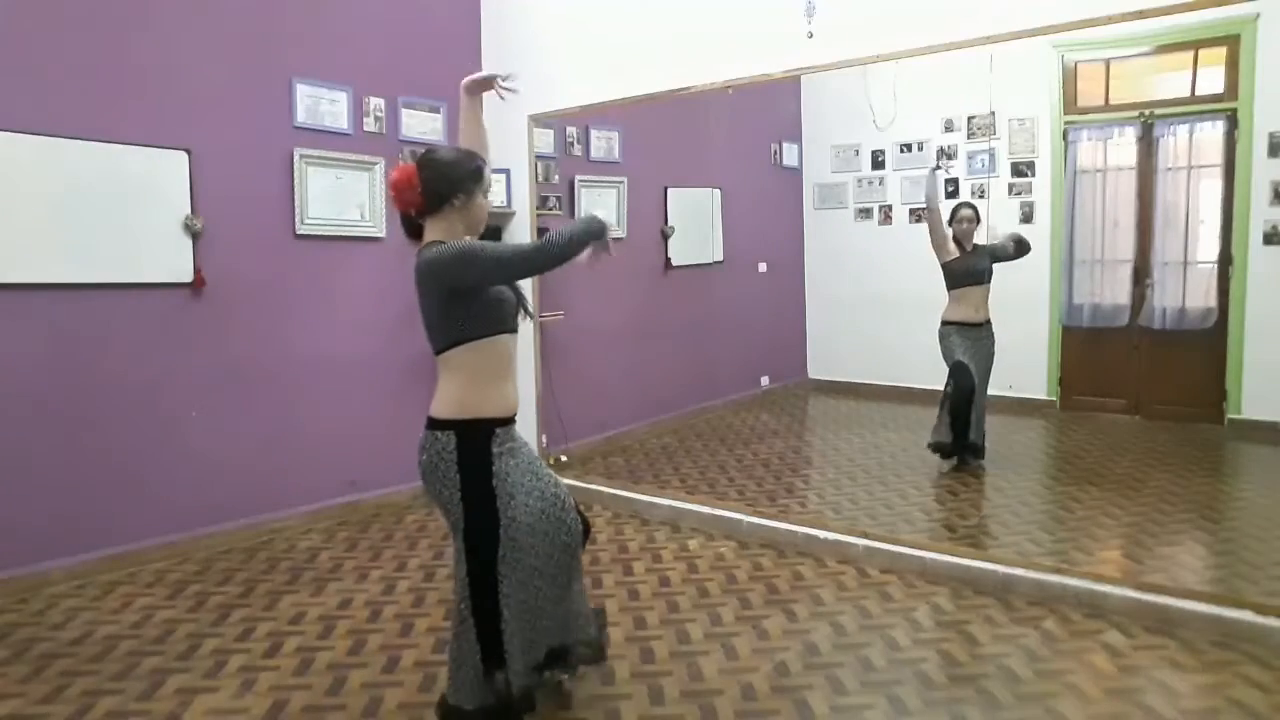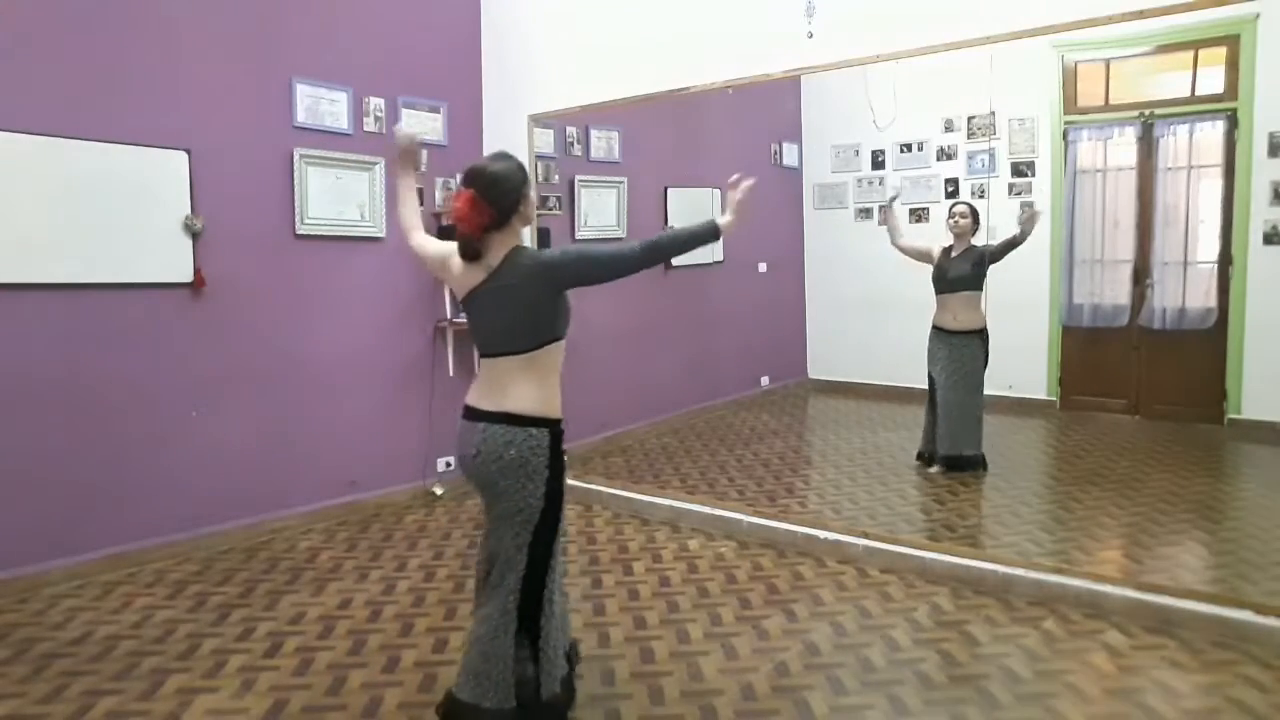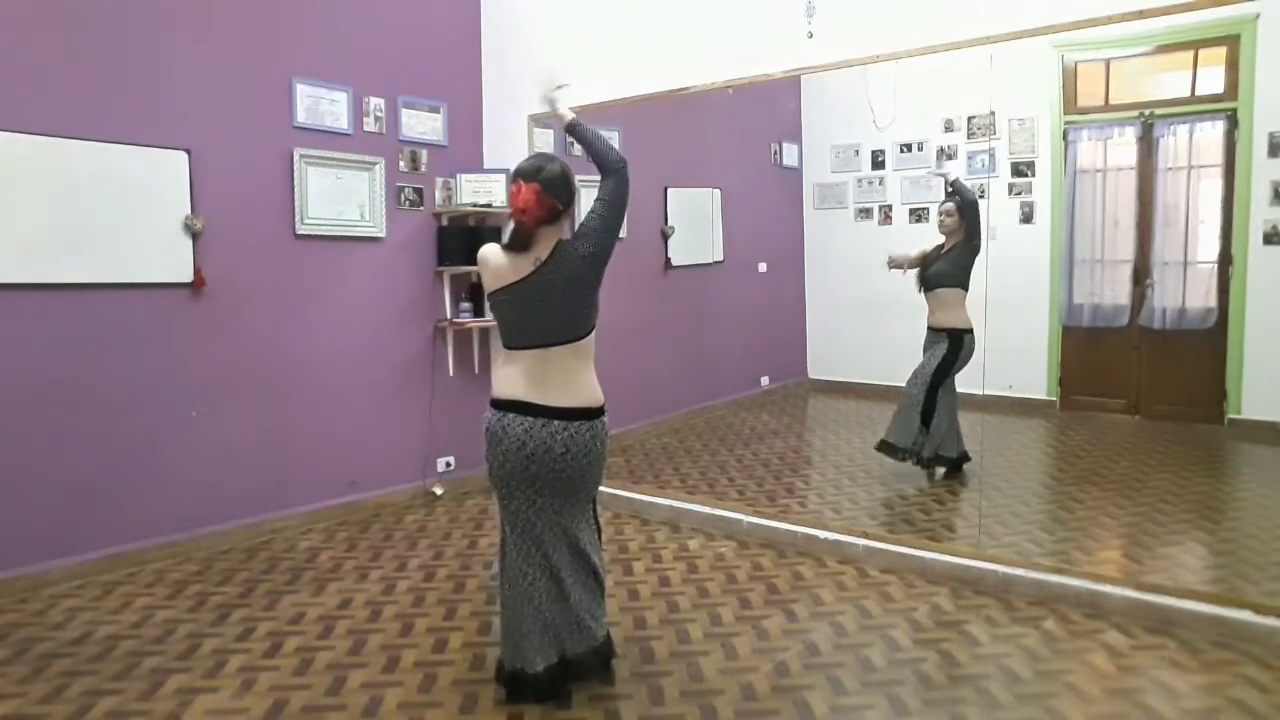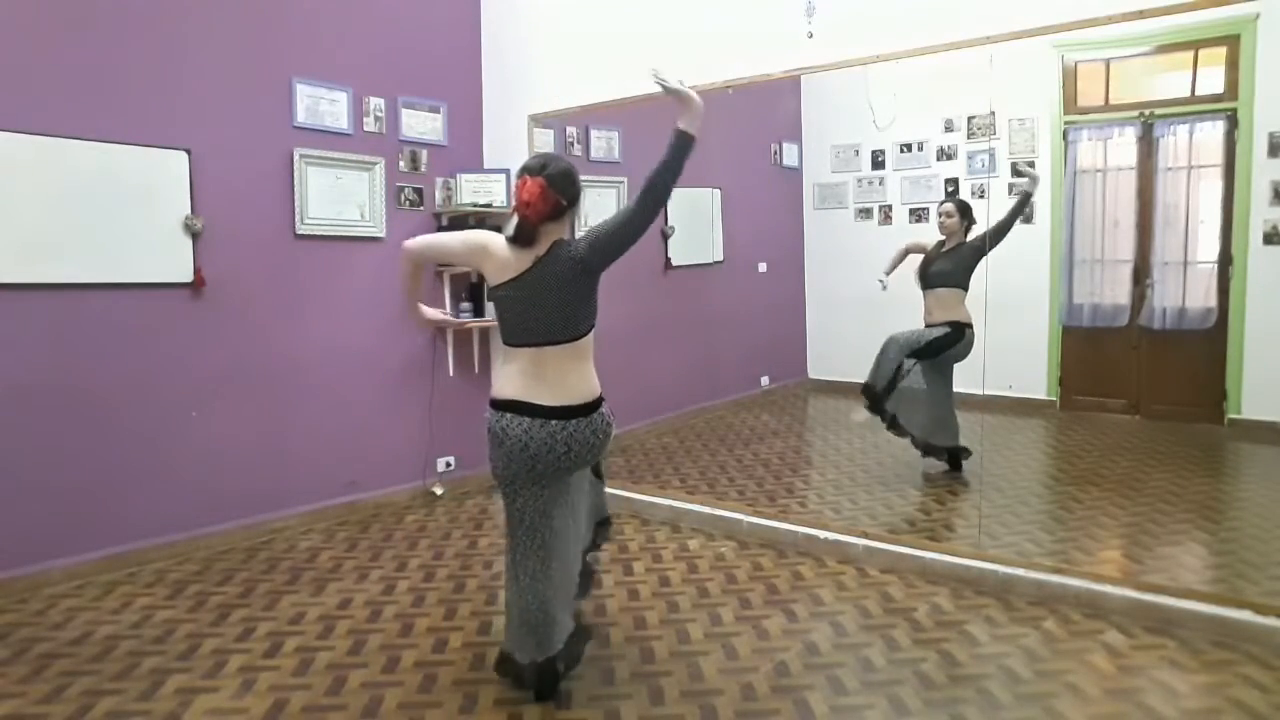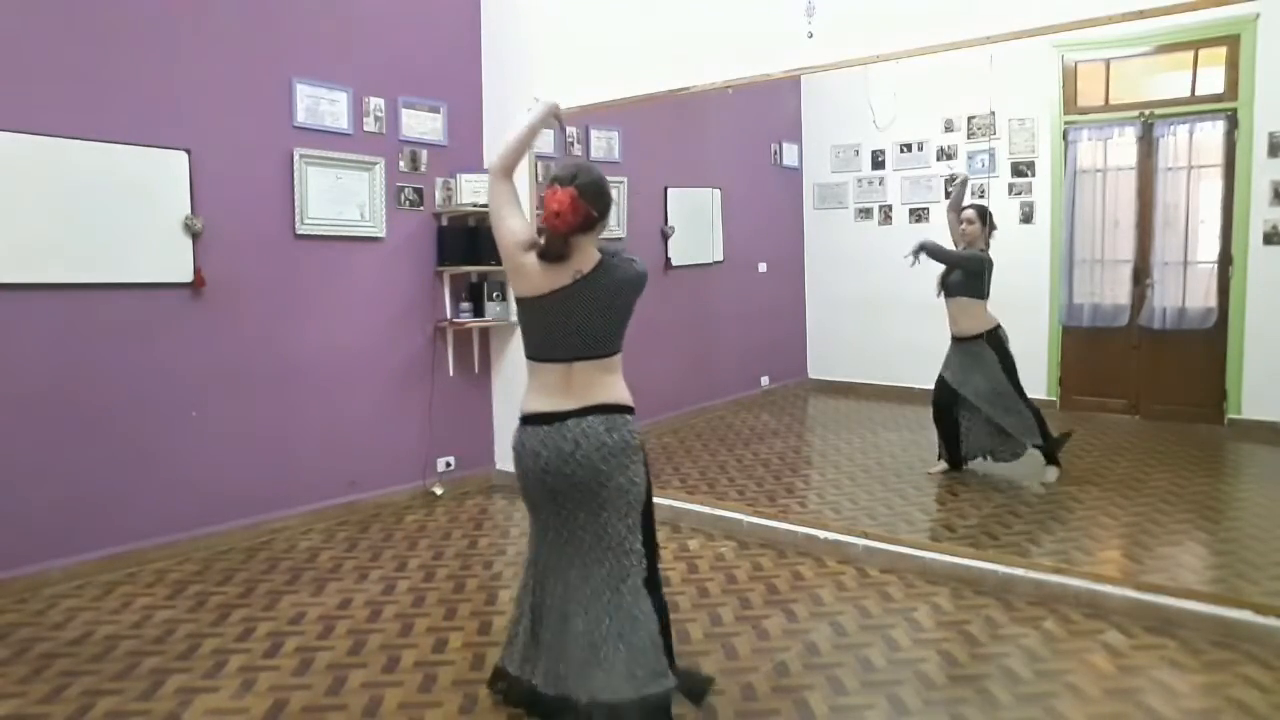
dt=1s
person 1, frame 1
left shoulder: (458, 252)
right shoulder: (444, 263)
left elbow: (463, 166)
right elbow: (549, 254)
left wrist: (472, 102)
right wrist: (593, 227)
left hip: (495, 437)
right hip: (464, 444)
left knee: (555, 526)
right knee: (488, 569)
left ankle: (534, 658)
person 1, frame 2
left shoulder: (458, 264)
right shoulder: (544, 268)
left elbow: (415, 234)
right elbow: (642, 252)
left wrist: (405, 173)
right wrist: (720, 223)
left hip: (477, 430)
right hip: (525, 438)
left knee: (511, 554)
right knee: (522, 572)
person 1, frame 3
left shoulder: (490, 262)
right shoulder: (584, 257)
right elbow: (616, 171)
right wrist: (571, 120)
left hip: (509, 427)
right hip: (575, 429)
left knee: (525, 541)
right knee: (570, 533)
left ankle: (533, 667)
right ankle: (573, 653)
person 1, frame 4
left shoulder: (490, 251)
right shoulder: (582, 259)
left elbow: (415, 250)
right elbow: (647, 205)
left wrist: (419, 306)
right wrist: (685, 127)
left hip: (513, 428)
right hip: (582, 426)
left knee: (530, 544)
right knee: (573, 481)
left ankle: (538, 665)
person 1, frame 5
left shoulder: (523, 264)
right shoulder: (627, 276)
left elbow: (497, 174)
left wrist: (540, 118)
right wrist: (573, 226)
left hip: (538, 441)
right hip: (607, 438)
left knee: (553, 558)
right knee: (625, 571)
person 2, frame 1
left shoulder: (987, 251)
right shoulder: (946, 249)
left elbow: (1024, 248)
right elbow: (931, 210)
left wrist: (1010, 242)
right wrist: (932, 175)
left hip: (984, 331)
right hip: (954, 330)
left knee: (976, 391)
right knee: (964, 385)
left ankle: (969, 449)
right ankle: (957, 447)
person 2, frame 2
left shoulder: (981, 255)
right shoulder: (937, 254)
left elbow: (1005, 246)
right elbow: (899, 243)
left wrist: (1024, 232)
right wrist: (890, 211)
left hip: (973, 337)
right hip: (940, 337)
left knee: (968, 396)
right knee: (941, 394)
left ankle: (969, 457)
right ankle: (944, 455)
person 2, frame 3
left shoulder: (967, 249)
right shoulder: (933, 252)
left elbow: (972, 203)
right elbow: (895, 260)
left wrist: (951, 180)
right wrist: (903, 260)
left hip: (956, 336)
right hip: (934, 335)
left knee: (920, 388)
right knee: (940, 394)
left ankle: (928, 452)
right ankle: (949, 457)
person 2, frame 4
left shoulder: (972, 249)
right shoulder: (936, 248)
left elbow: (1007, 222)
right elbow: (907, 248)
left wrist: (1028, 190)
right wrist: (887, 272)
left hip: (956, 332)
right hip: (937, 334)
left knee: (898, 344)
right knee: (937, 396)
left ankle: (877, 401)
right ankle: (954, 461)
person 2, frame 5
left shoulder: (981, 259)
right shoulder: (962, 251)
left elbow: (938, 252)
right elbow: (950, 212)
left wrist: (921, 246)
right wrist: (960, 187)
left hip: (986, 342)
right hip: (960, 346)
left knee: (1014, 400)
right knee: (942, 402)
left ankle: (1051, 457)
right ankle: (953, 458)
